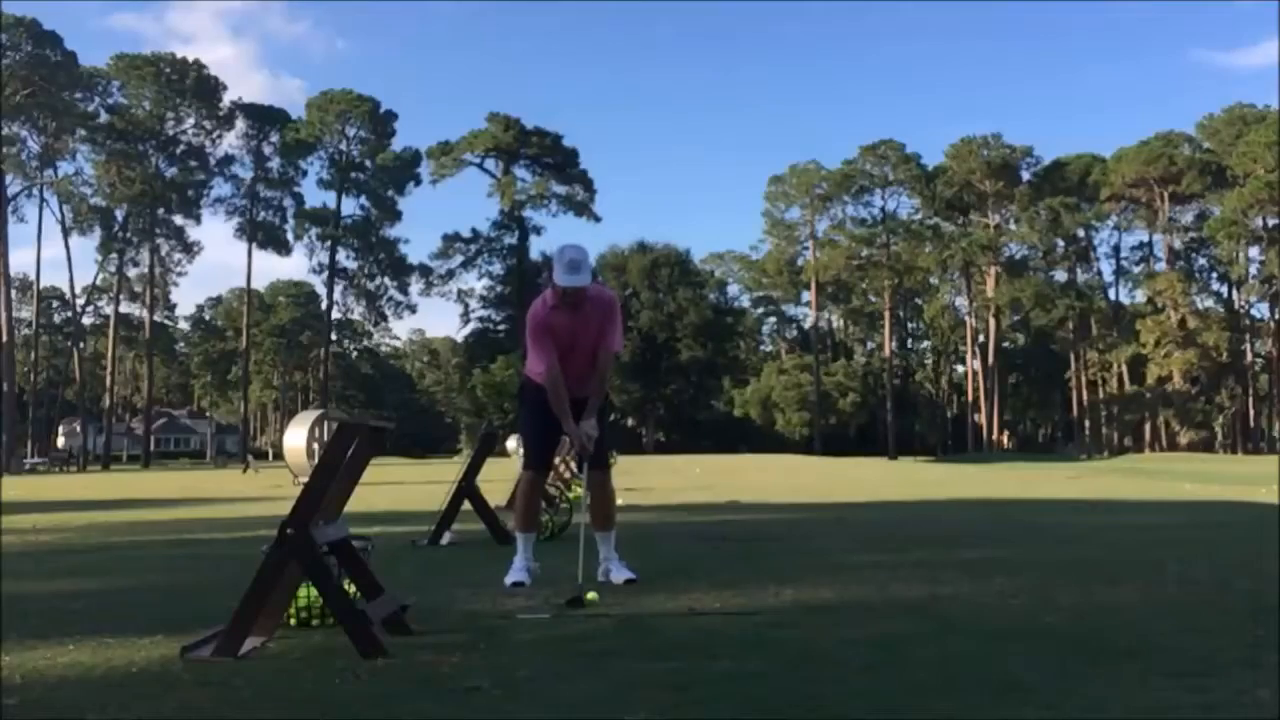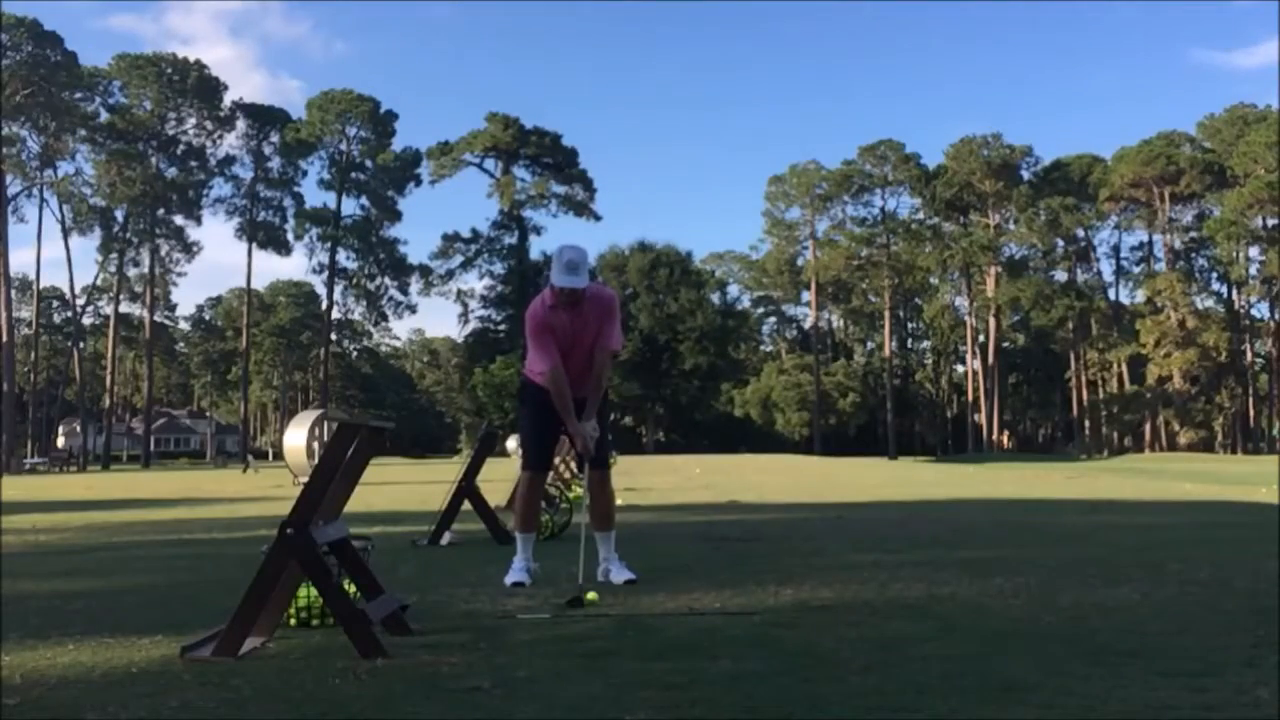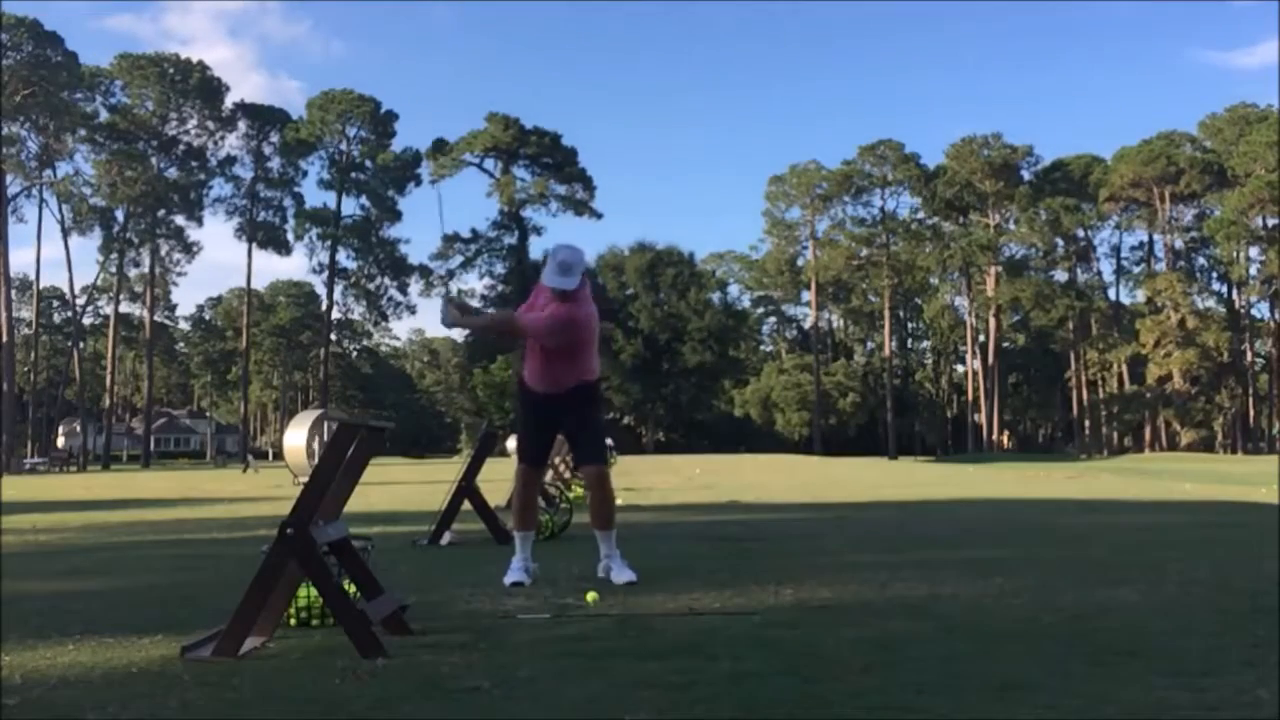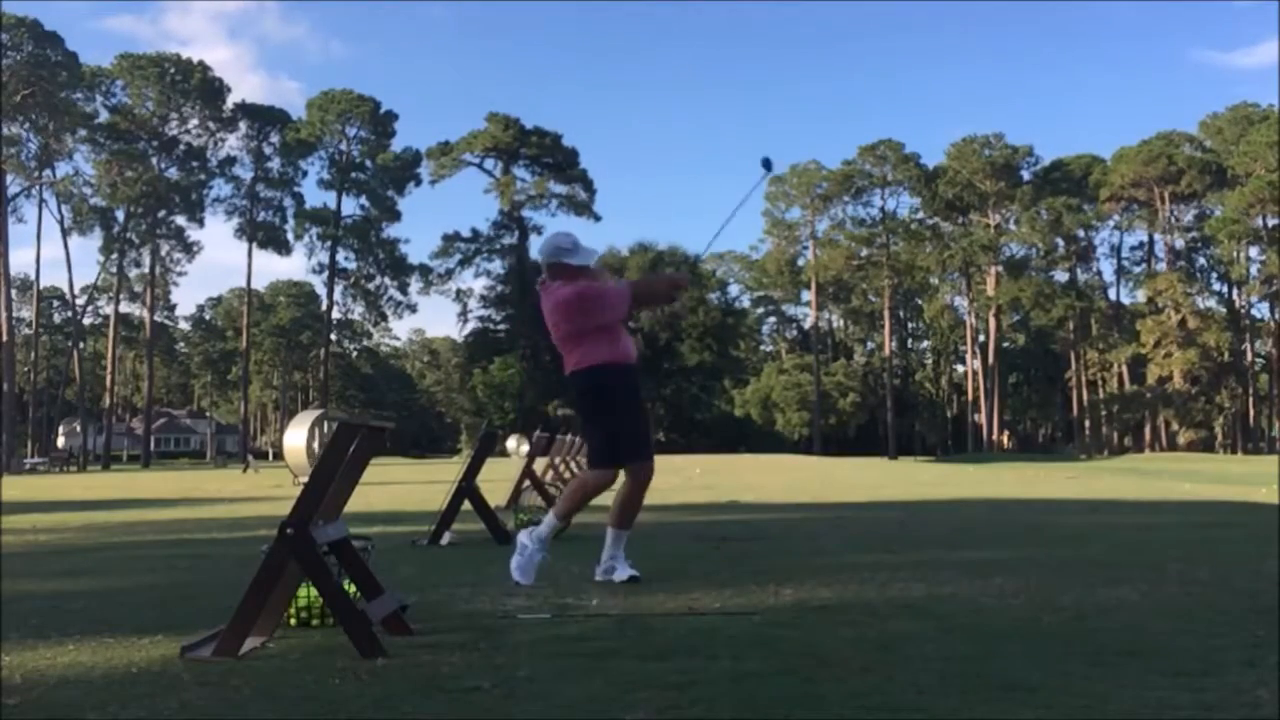
dt=0.7s
person 1, frame 1
left shoulder: (607, 303)
right shoulder: (539, 314)
left elbow: (604, 364)
right elbow: (552, 375)
left wrist: (590, 417)
right wrist: (570, 427)
left hip: (589, 395)
right hip: (541, 394)
left knee: (600, 474)
right knee: (533, 473)
left ankle: (609, 559)
right ankle: (523, 560)
person 1, frame 2
left shoulder: (606, 301)
right shoulder: (537, 313)
left elbow: (602, 363)
right elbow: (554, 374)
left wrist: (590, 417)
right wrist: (573, 428)
left hip: (589, 394)
right hip: (541, 394)
left knee: (600, 475)
right knee: (532, 474)
left ankle: (609, 560)
right ankle: (522, 561)
person 1, frame 3
left shoulder: (573, 314)
right shoulder: (546, 290)
left elbow: (512, 326)
right elbow: (515, 318)
left wrist: (463, 321)
right wrist: (472, 313)
left hip: (577, 397)
right hip: (536, 394)
left knee: (596, 474)
right knee: (527, 475)
left ankle: (611, 558)
right ankle: (521, 560)
person 1, frame 4
left shoulder: (588, 282)
right shoulder: (569, 295)
left elbow: (626, 296)
right elbow: (631, 293)
right wrist: (668, 283)
left hip: (620, 379)
right hip: (598, 384)
left knee: (641, 470)
right knee: (604, 472)
left ankle: (612, 558)
right ankle: (537, 539)
